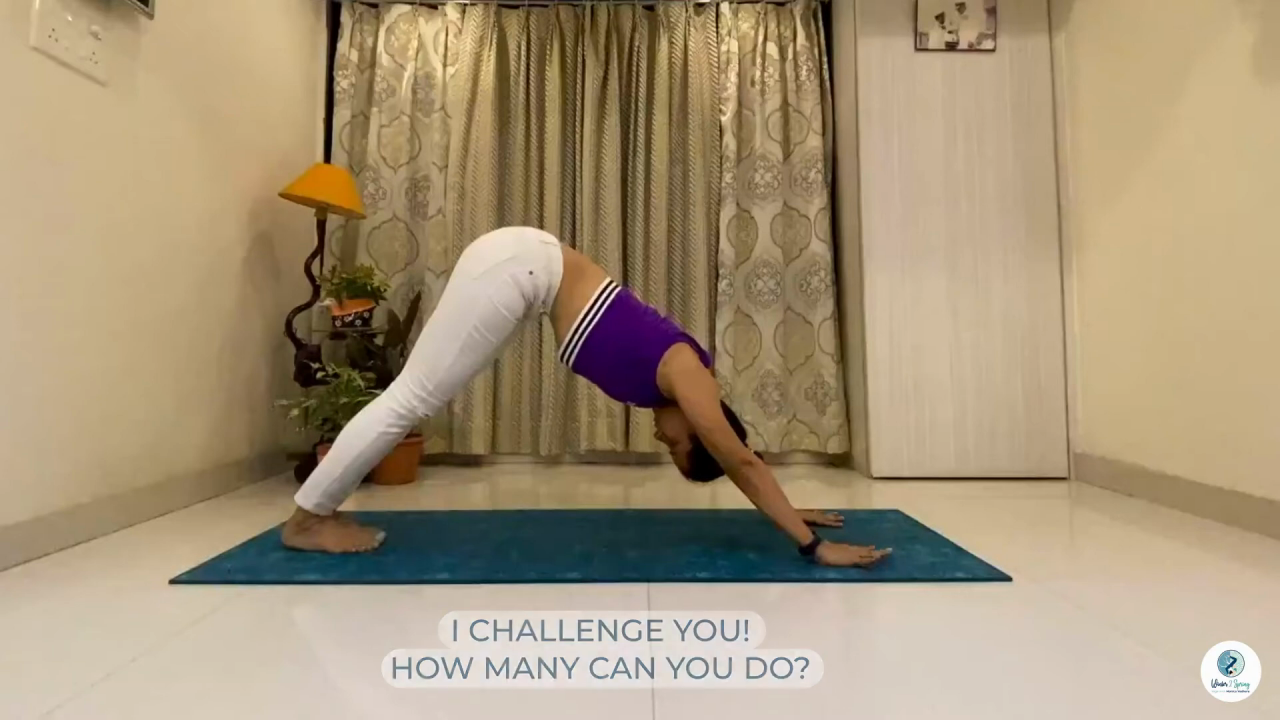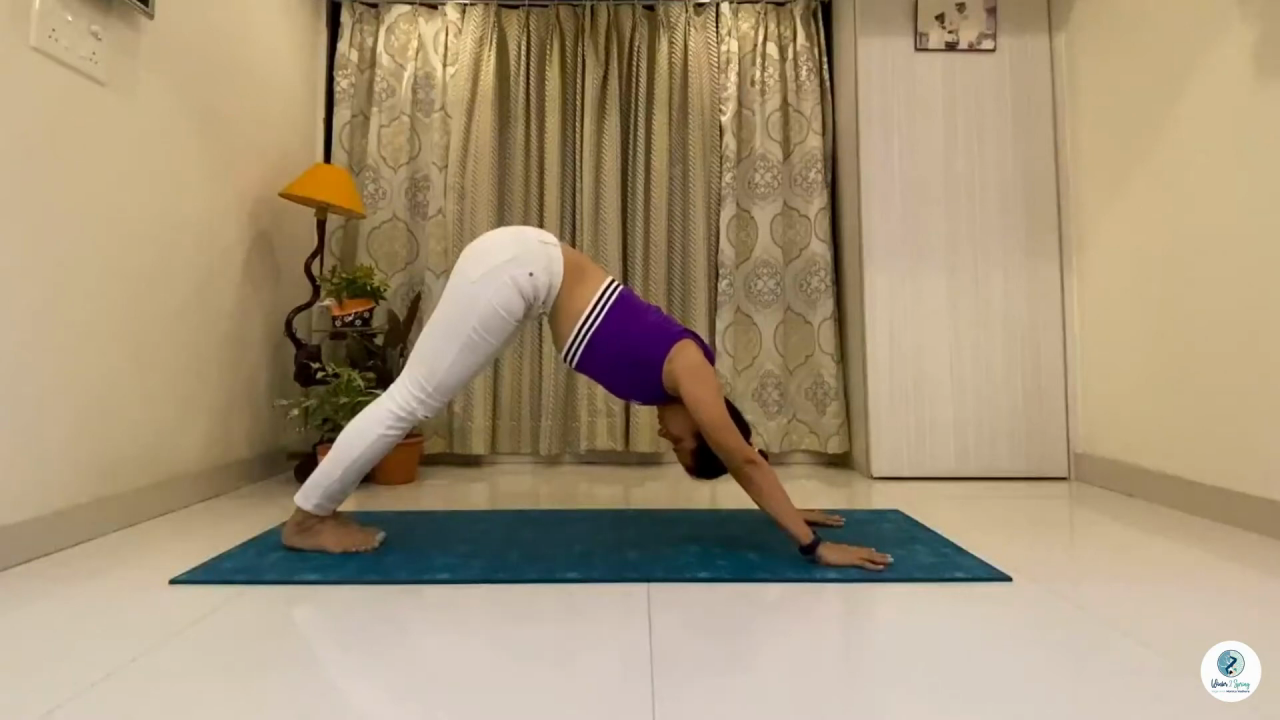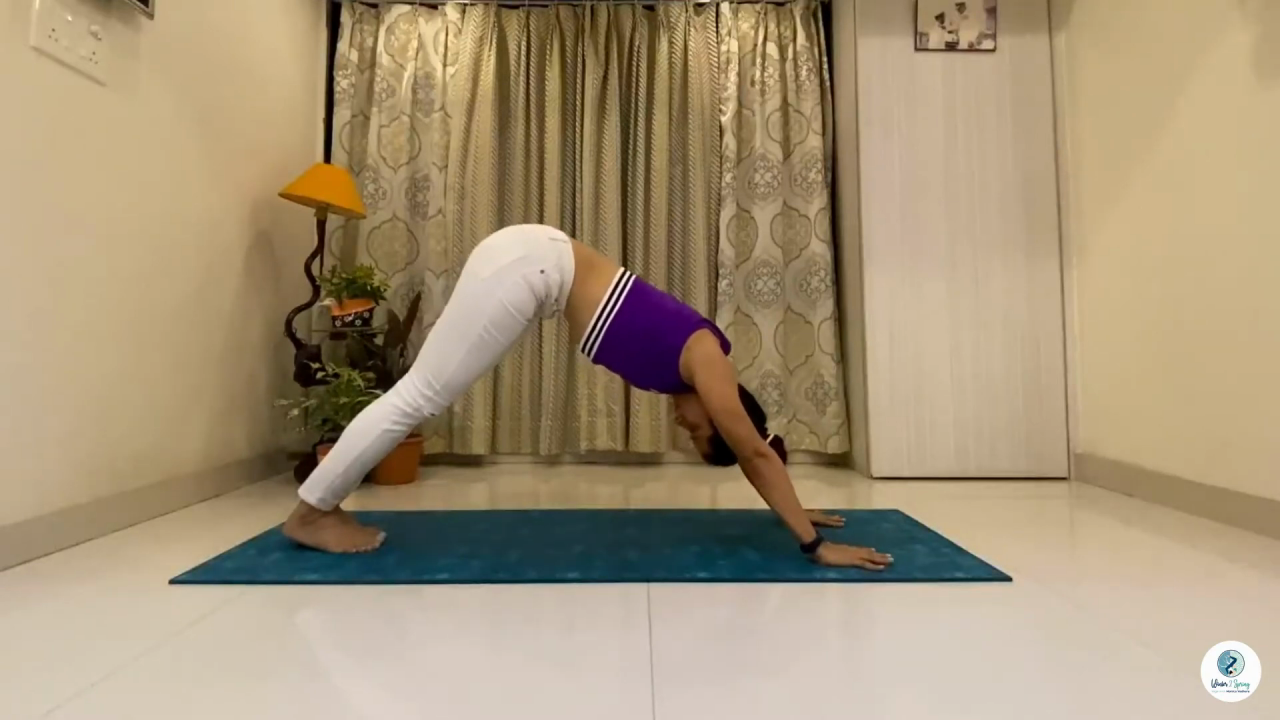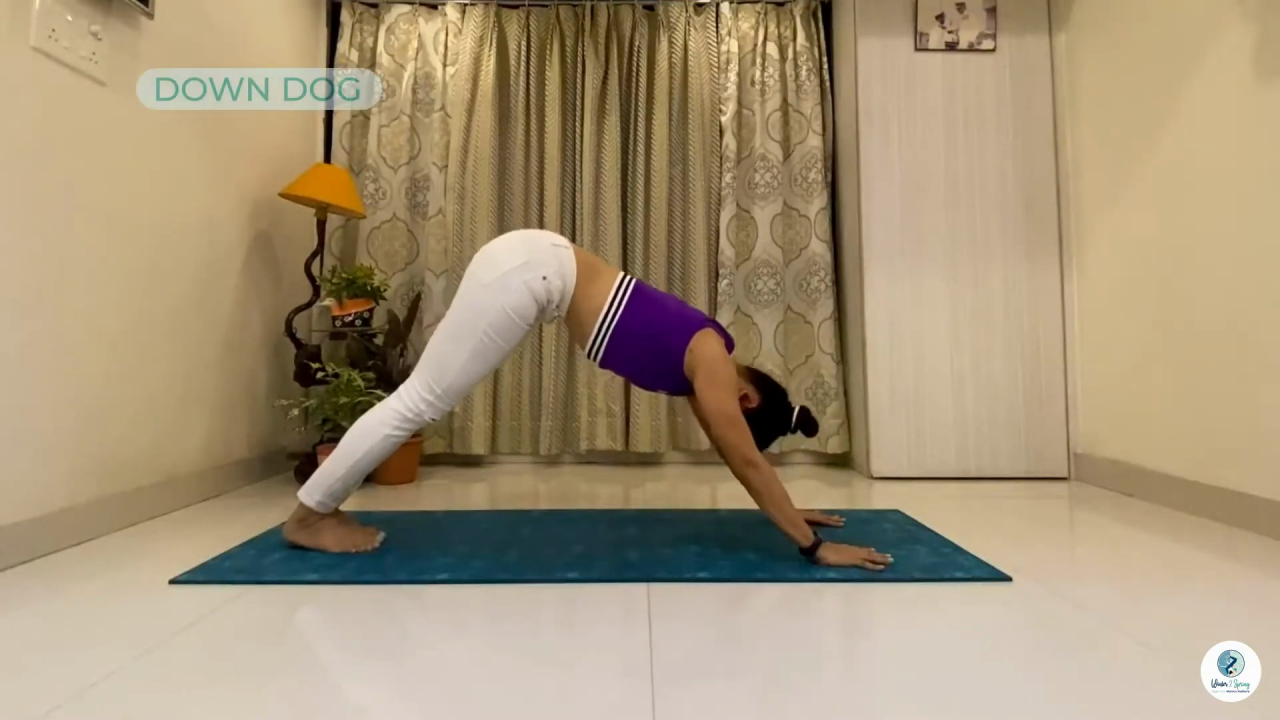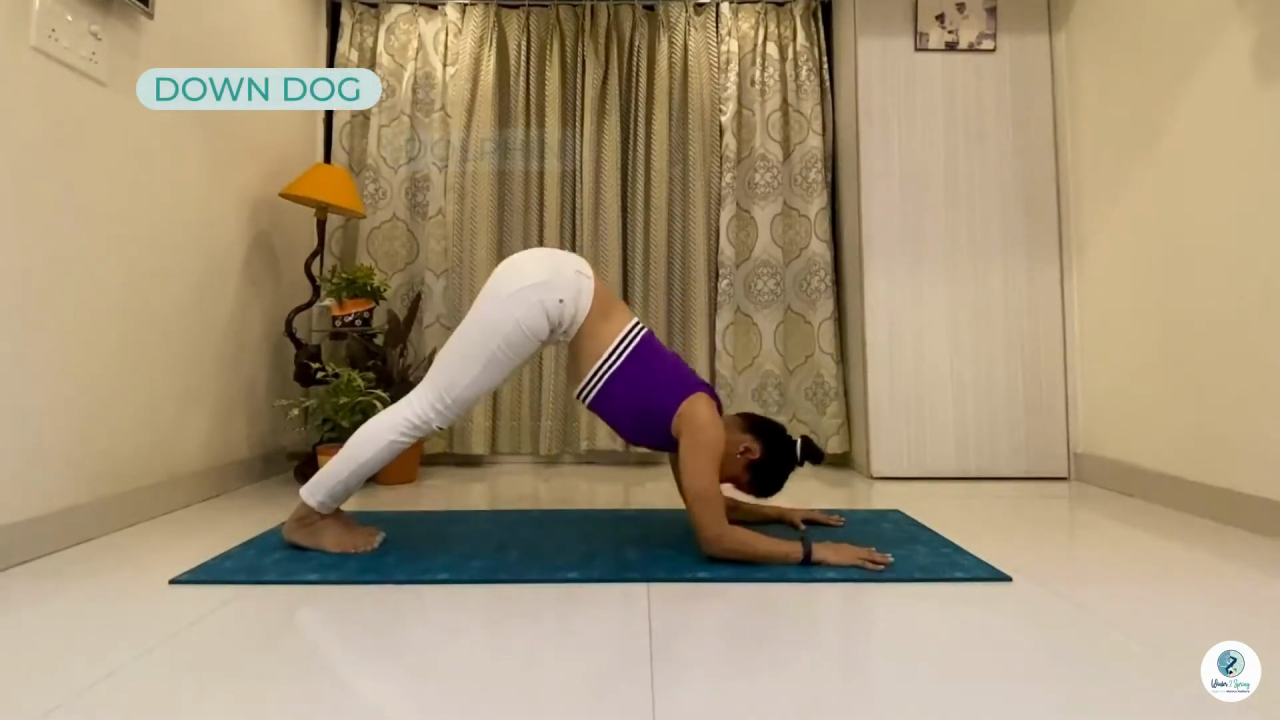
dt=0.7s
person 1, frame 1
left shoulder: (682, 372)
right shoulder: (684, 374)
left elbow: (739, 461)
right elbow: (742, 460)
left wrist: (790, 514)
right wrist: (813, 545)
left hip: (524, 262)
right hip: (520, 265)
left knee: (414, 399)
right knee: (414, 399)
left ankle: (322, 507)
right ankle: (307, 518)
person 1, frame 2
left shoulder: (685, 370)
right shoulder: (687, 372)
left elbow: (742, 459)
right elbow: (744, 459)
left wrist: (788, 512)
right wrist: (813, 545)
left hip: (524, 263)
right hip: (517, 267)
left knee: (413, 399)
right knee: (412, 400)
left ankle: (321, 506)
right ankle: (306, 519)
person 1, frame 3
left shoulder: (696, 363)
right shoulder: (705, 361)
left elbow: (754, 453)
right elbow: (757, 452)
left wrist: (795, 512)
right wrist: (815, 544)
left hip: (534, 261)
right hip: (530, 264)
left knee: (420, 395)
right knee: (422, 396)
left ankle: (324, 504)
right ankle: (310, 512)
person 1, frame 4
left shoulder: (702, 361)
right shoulder: (710, 361)
left elbow: (740, 459)
right elbow: (745, 460)
left wrist: (788, 512)
right wrist: (814, 545)
left hip: (537, 265)
right hip: (528, 269)
left knee: (422, 399)
right knee: (422, 400)
left ankle: (324, 505)
right ankle: (308, 514)
person 1, frame 5
left shoulder: (692, 418)
right shoulder: (702, 424)
left elbow: (706, 502)
right elbow: (715, 537)
left wrist: (777, 513)
right wrist: (813, 552)
left hip: (554, 280)
right hip: (549, 289)
left knee: (428, 409)
right knee: (431, 408)
left ankle: (324, 504)
right ankle: (310, 513)
